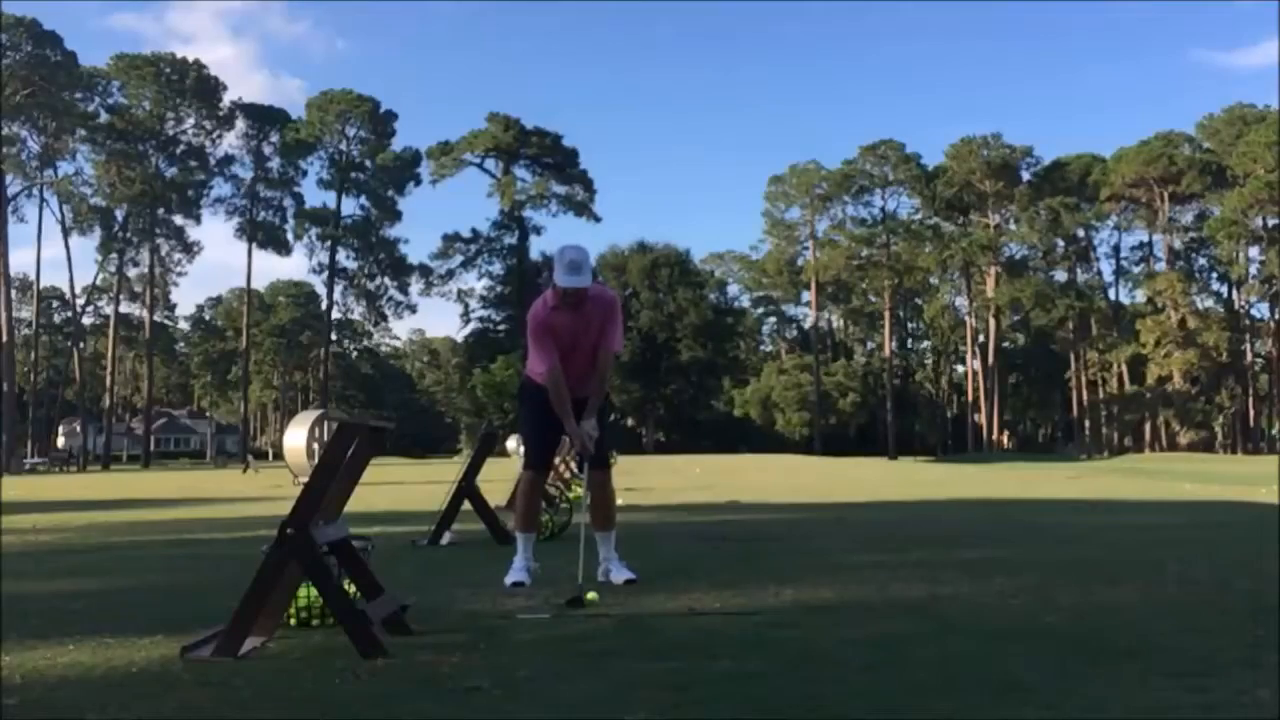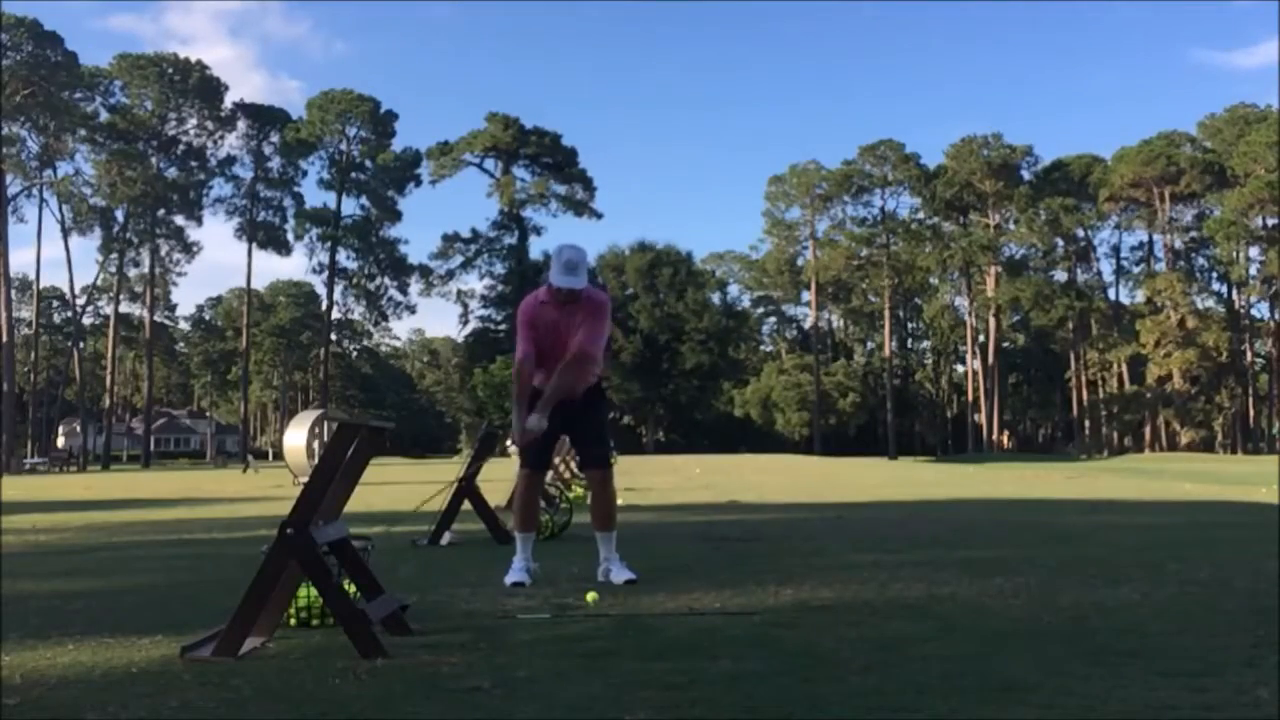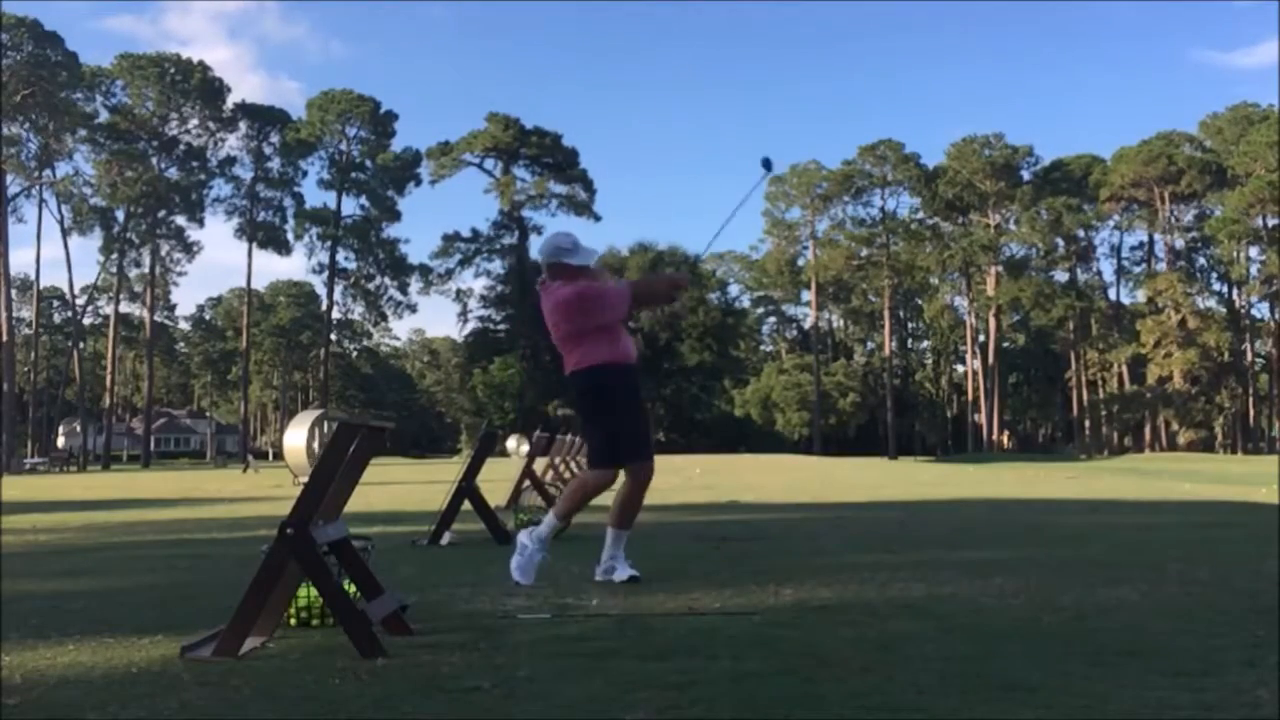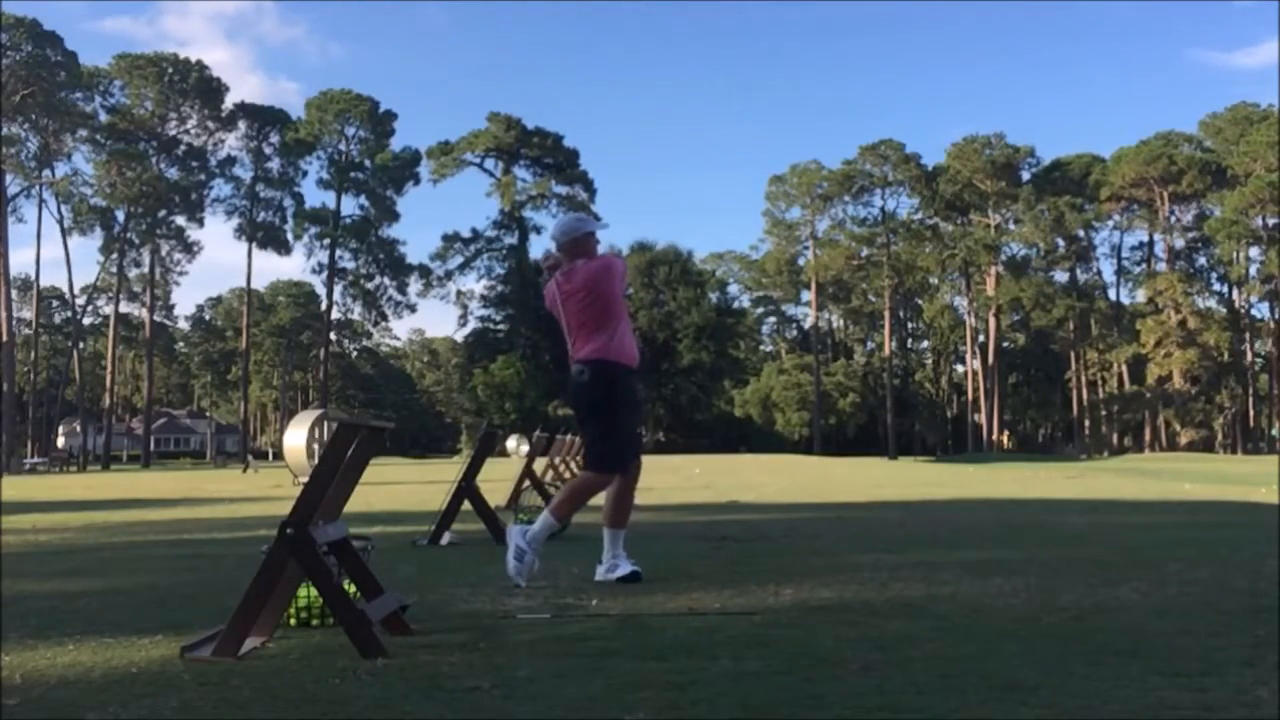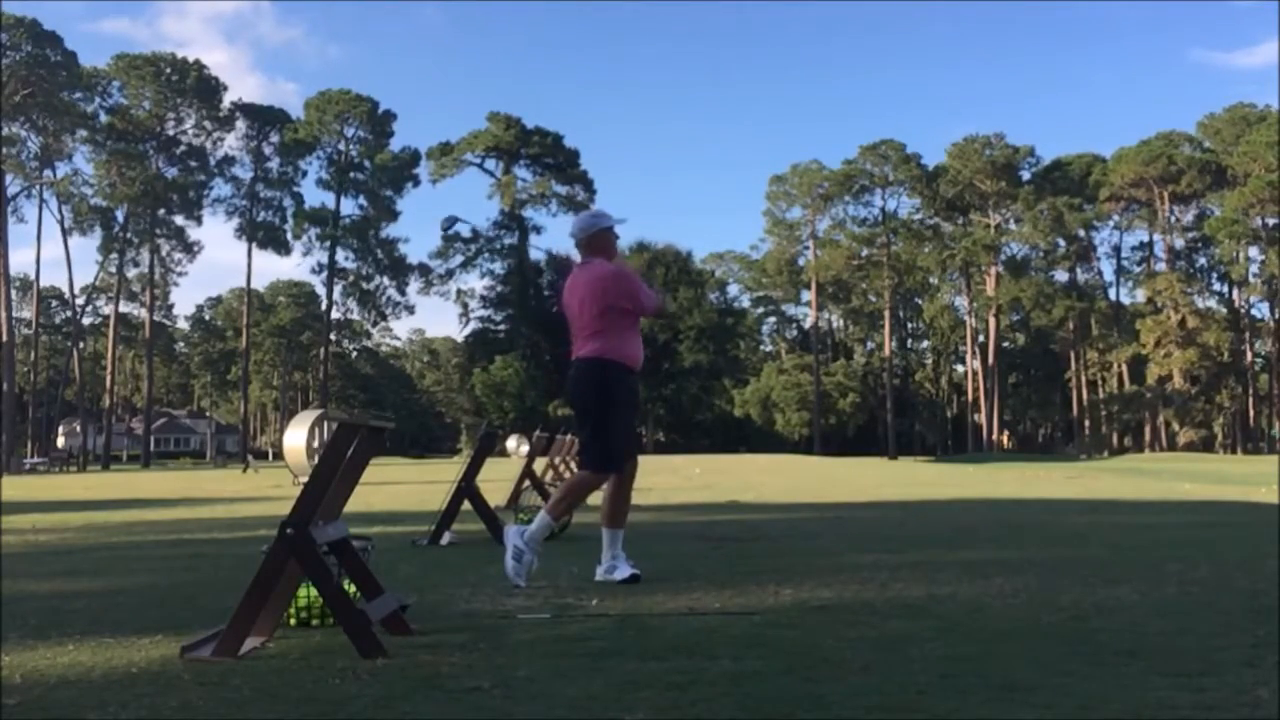
dt=1s
person 1, frame 1
left shoulder: (608, 303)
right shoulder: (540, 314)
left elbow: (604, 364)
right elbow: (553, 375)
left wrist: (590, 417)
right wrist: (571, 428)
left hip: (590, 395)
right hip: (543, 394)
left knee: (600, 475)
right knee: (534, 473)
left ankle: (608, 560)
right ankle: (523, 560)
person 1, frame 2
left shoulder: (598, 305)
right shoulder: (531, 307)
left elbow: (574, 364)
right elbow: (524, 364)
left wrist: (542, 415)
right wrist: (518, 415)
left hip: (584, 396)
right hip: (537, 393)
left knee: (601, 476)
right knee: (529, 475)
left ankle: (609, 560)
right ankle: (522, 560)
person 1, frame 3
left shoulder: (588, 282)
right shoulder: (569, 295)
left elbow: (626, 296)
right elbow: (631, 293)
right wrist: (668, 283)
left hip: (620, 379)
right hip: (598, 384)
left knee: (641, 470)
right knee: (604, 472)
left ankle: (612, 558)
right ankle: (537, 539)
person 1, frame 4
left shoulder: (554, 288)
right shoulder: (606, 267)
left wrist: (556, 269)
right wrist: (563, 265)
left hip: (591, 377)
right hip: (606, 377)
left knee: (627, 467)
right knee: (602, 470)
left ankle: (612, 559)
right ankle: (531, 537)
person 1, frame 5
left shoulder: (575, 281)
right shoulder: (614, 274)
right elbow: (657, 308)
right wrist: (640, 293)
left hip: (593, 375)
right hip: (604, 377)
left knee: (624, 467)
right knee: (597, 469)
left ankle: (611, 559)
right ankle: (528, 537)
